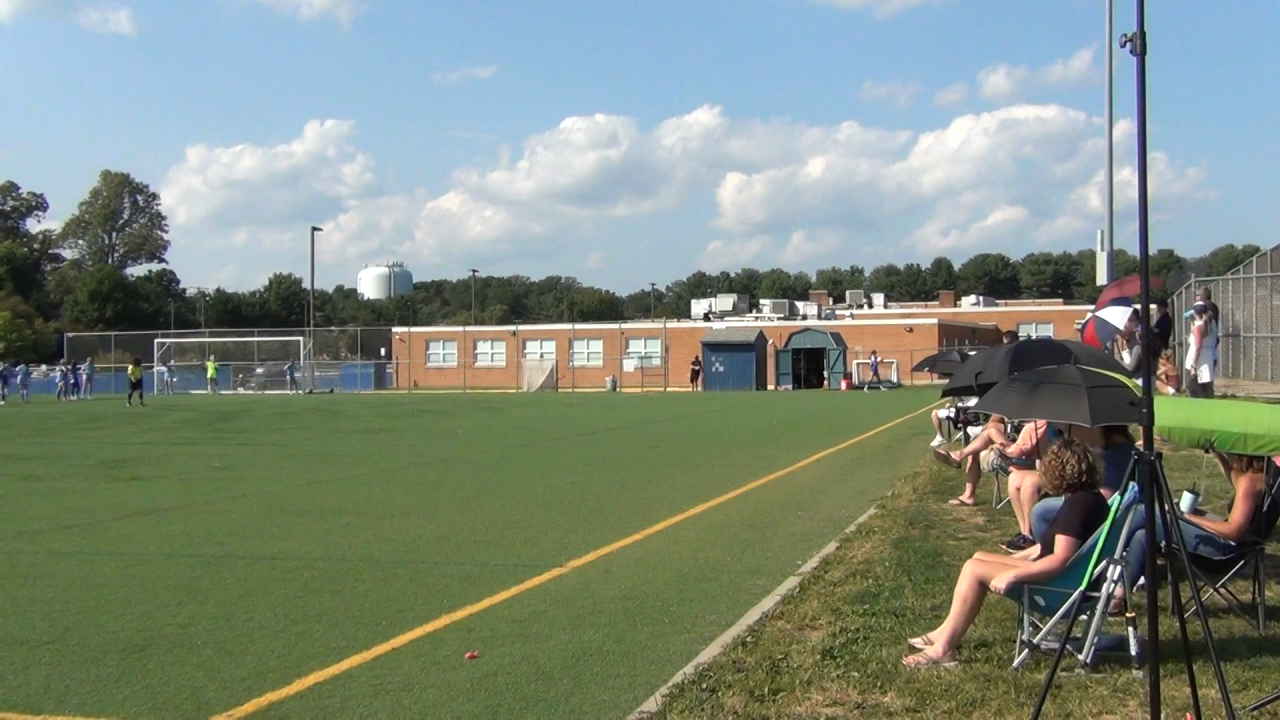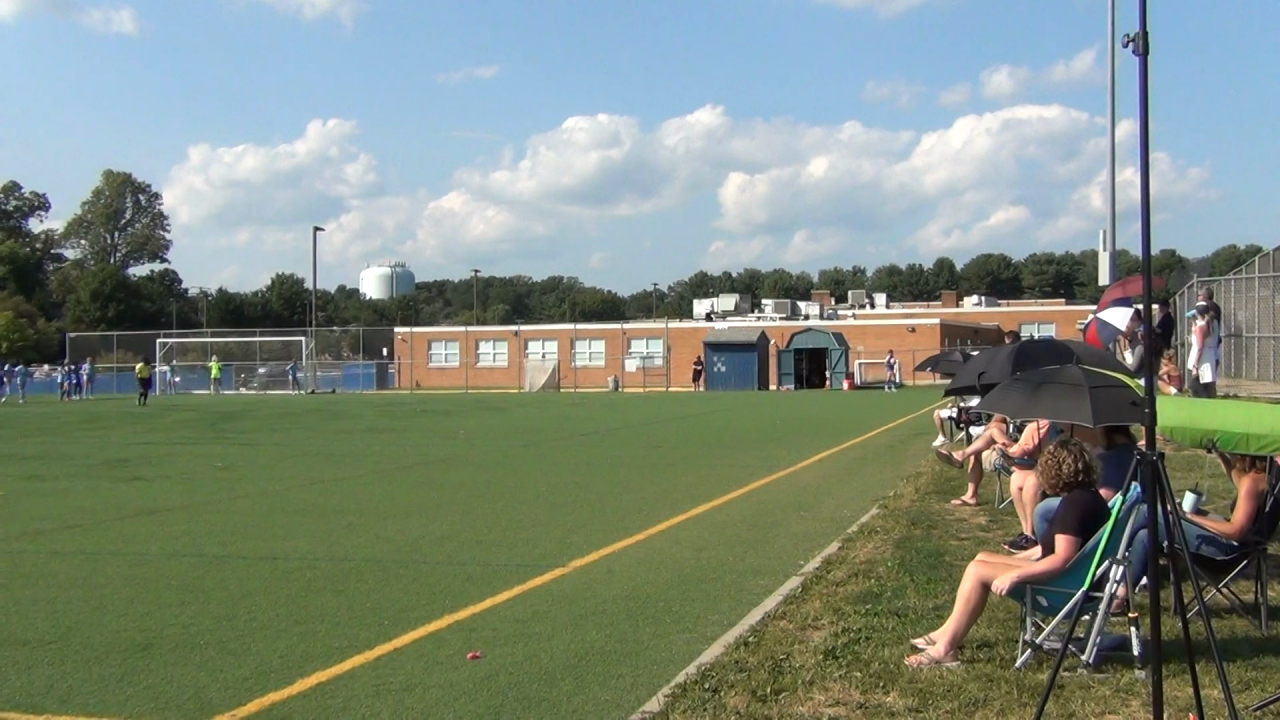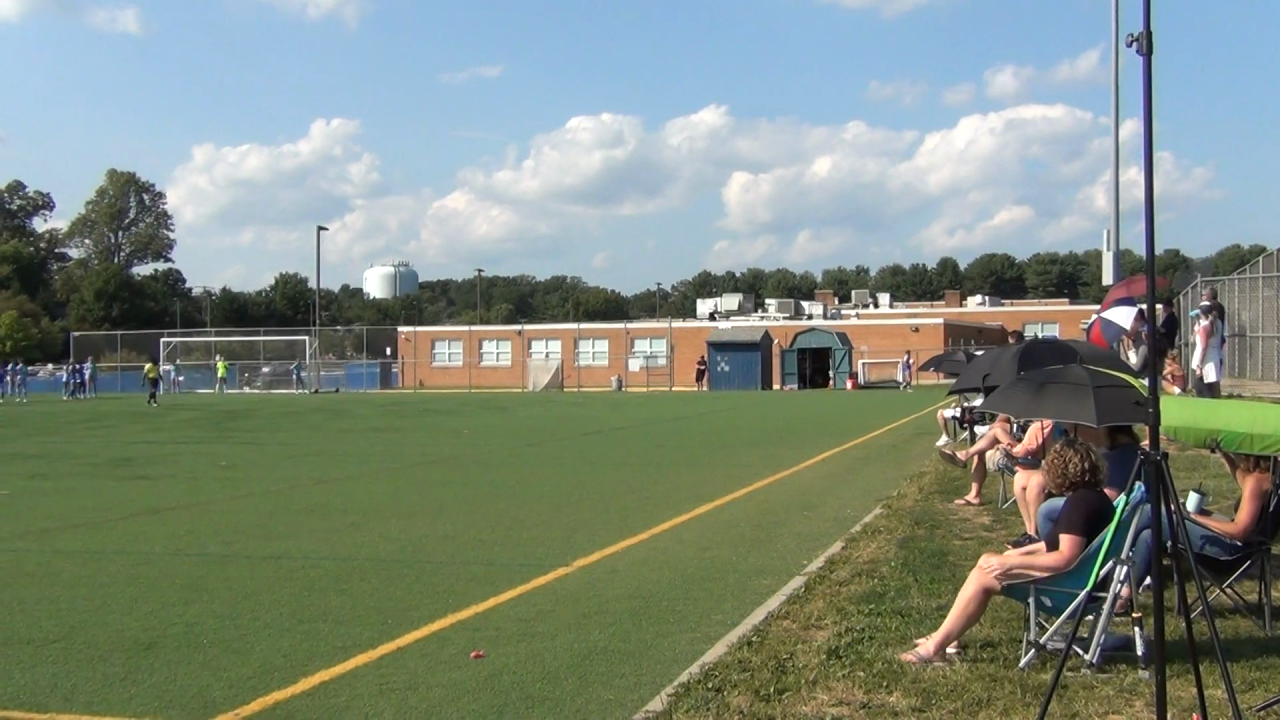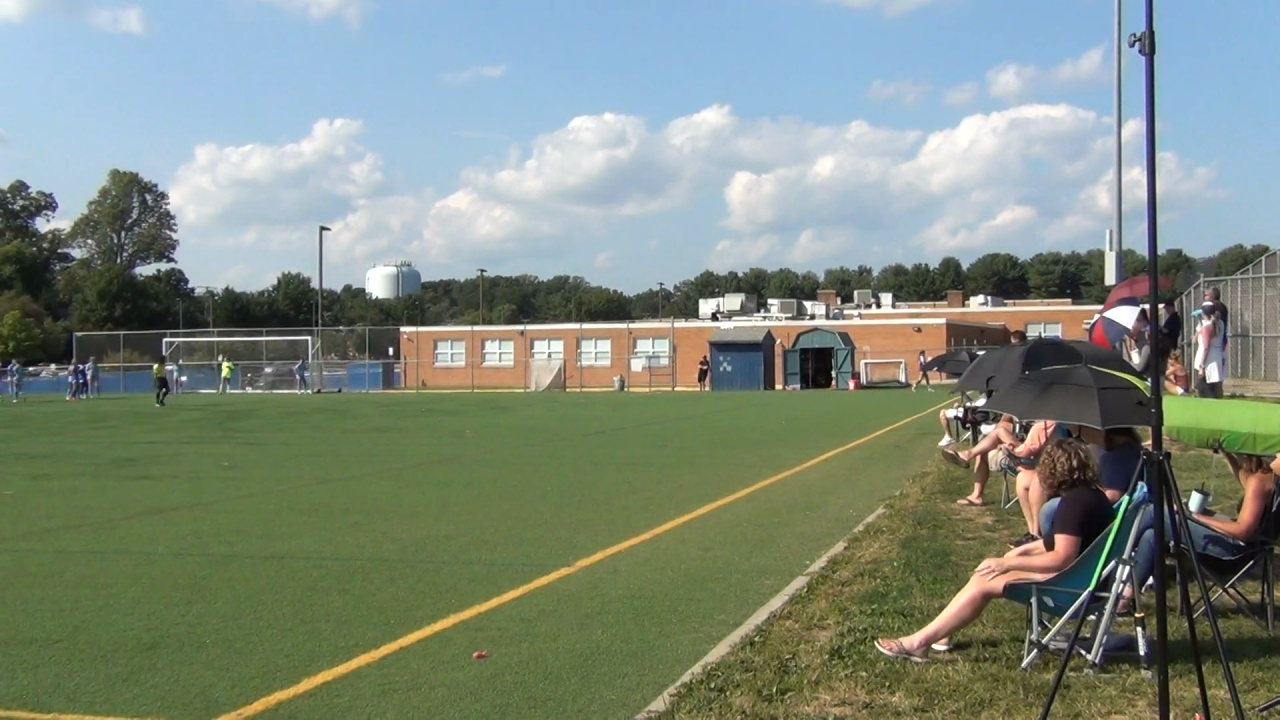
dt=0.3s
person 1, frame 1
left shoulder: (1078, 504)
right shoulder: (1087, 497)
left elbow: (1060, 560)
left wrist: (1012, 575)
right wrist: (1019, 556)
left knee: (973, 569)
right knee: (980, 558)
left ankle: (943, 648)
right ankle: (948, 632)
person 1, frame 2
left shoulder: (1075, 503)
right shoulder: (1086, 496)
left elbow: (1063, 559)
left wrist: (1015, 575)
right wrist: (1019, 559)
left knee: (977, 570)
right knee: (982, 559)
left ankle: (944, 649)
right ankle: (949, 633)
person 1, frame 3
left shoulder: (1080, 502)
right shoulder: (1092, 496)
left elbow: (1067, 558)
left wrist: (1013, 562)
right wrist: (1023, 551)
left knee: (982, 576)
right knee: (987, 561)
left ankle: (935, 648)
right ankle: (948, 635)
person 1, frame 4
left shoulder: (1075, 501)
right shoulder: (1089, 494)
left elbow: (1063, 558)
left wrist: (1008, 563)
right wrist: (1024, 549)
left knee: (983, 582)
right knee: (986, 571)
left ankle: (920, 642)
right ankle: (939, 633)
